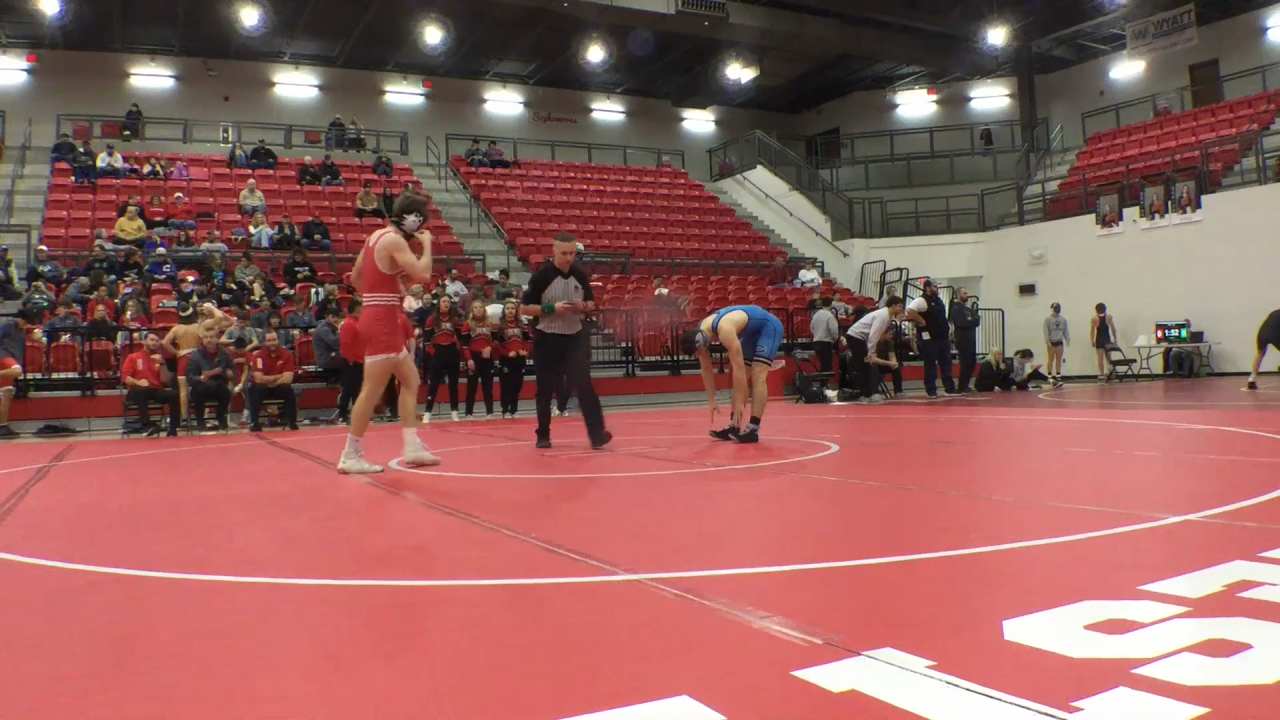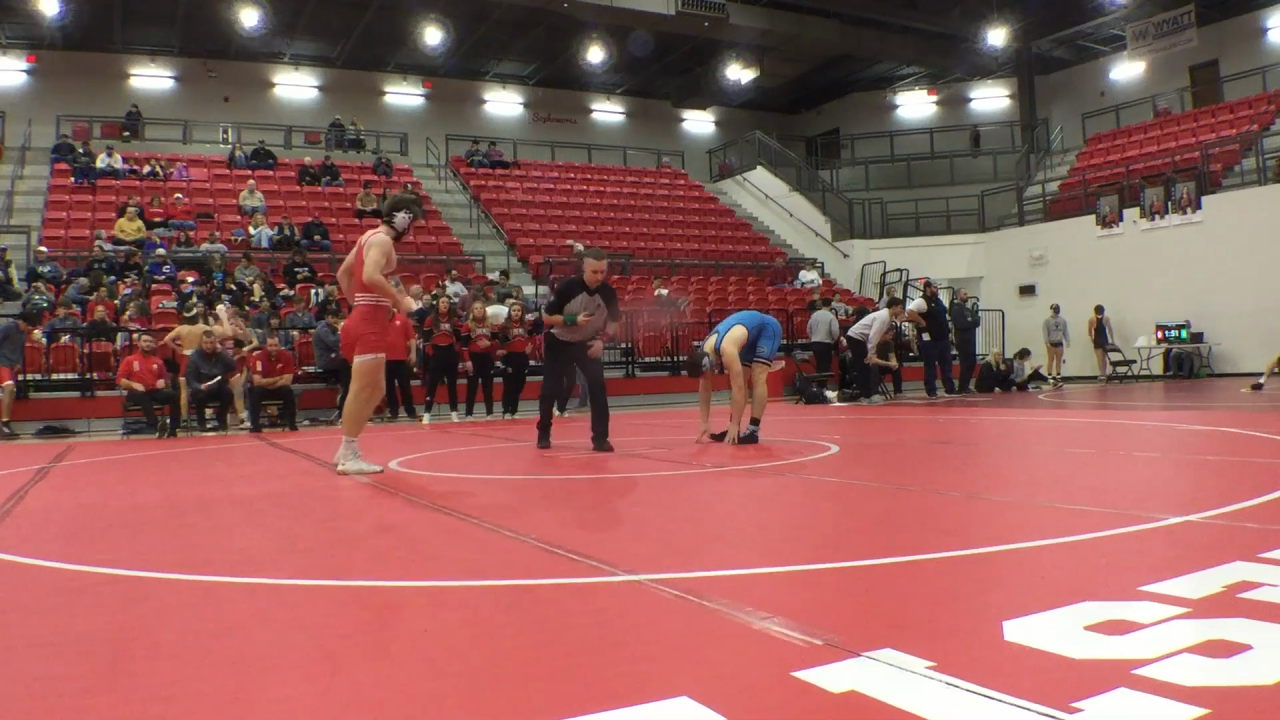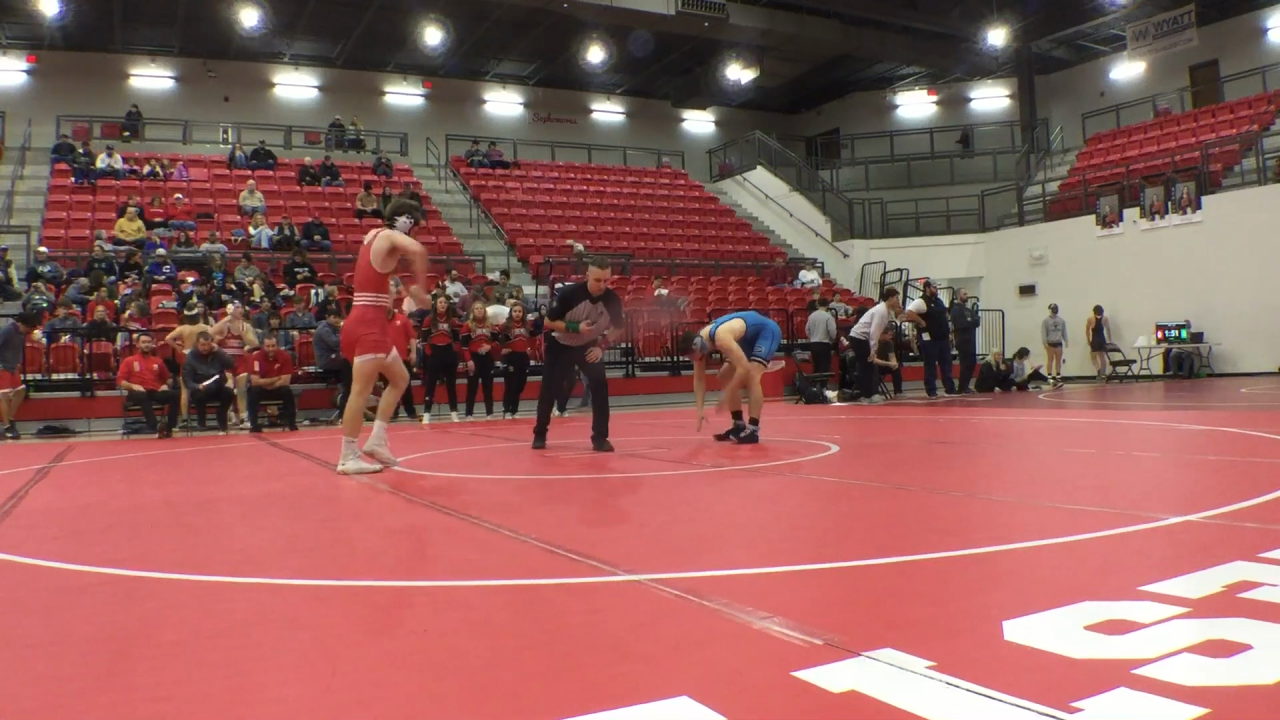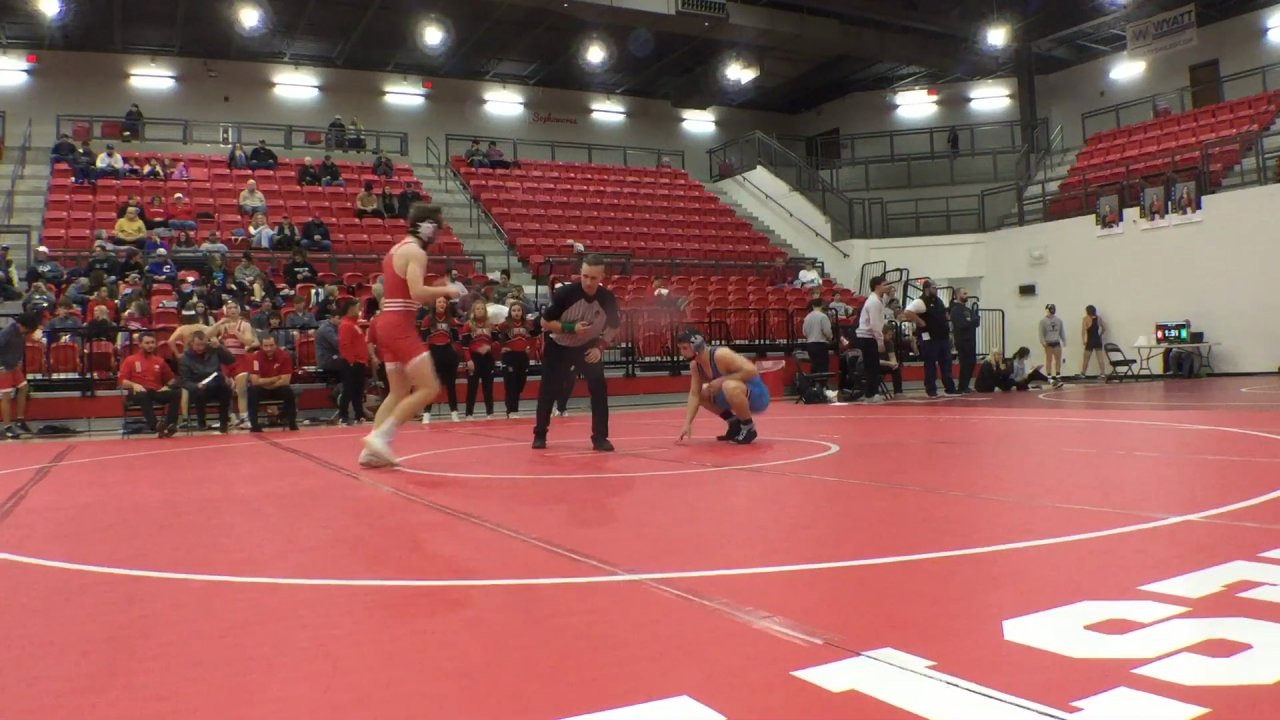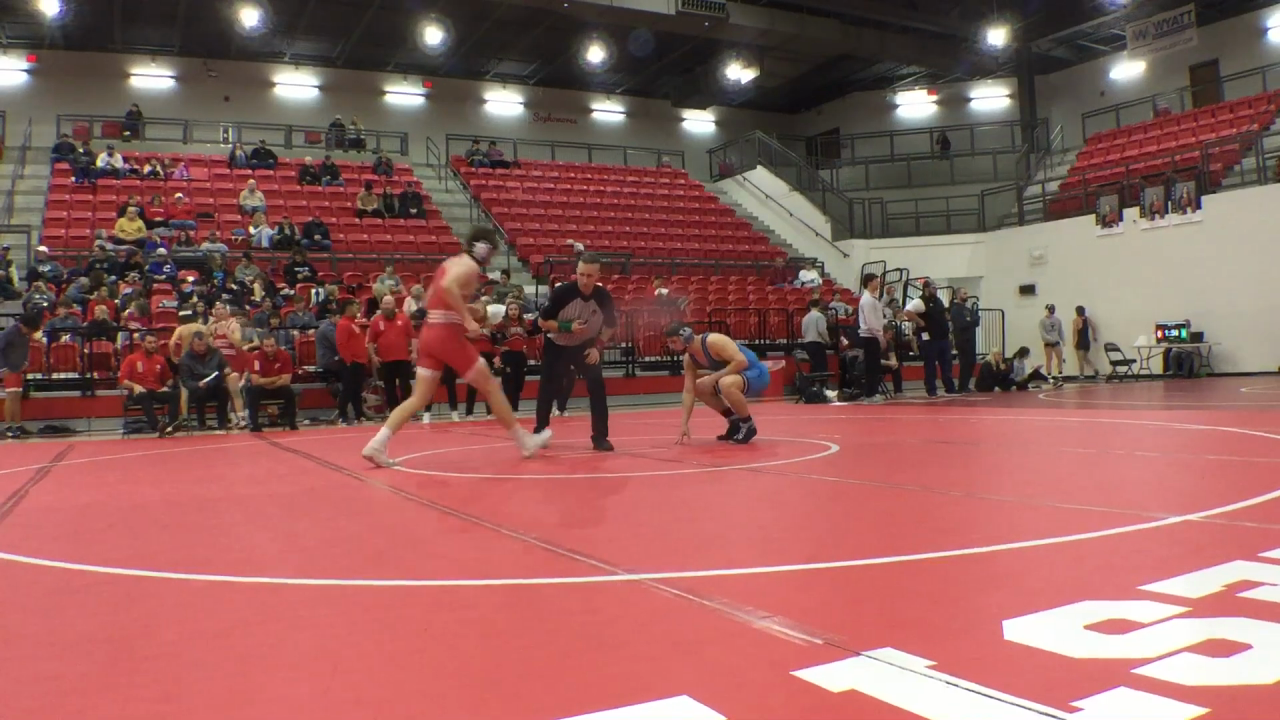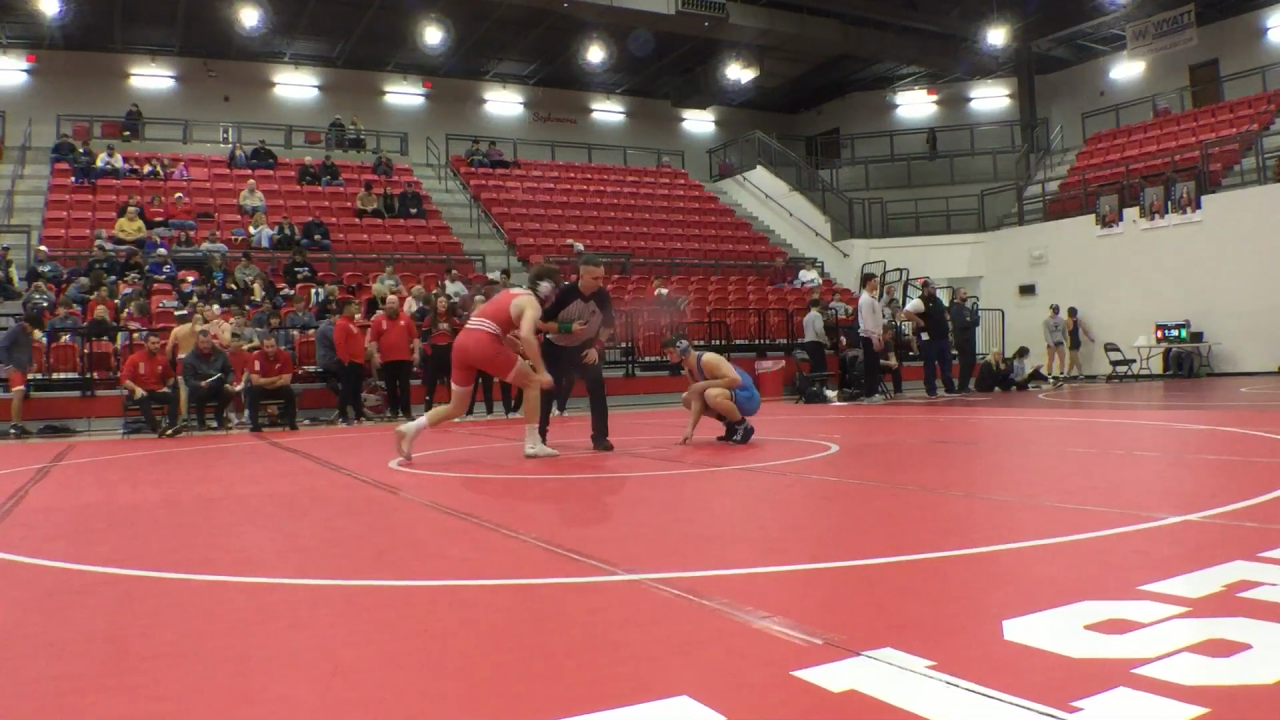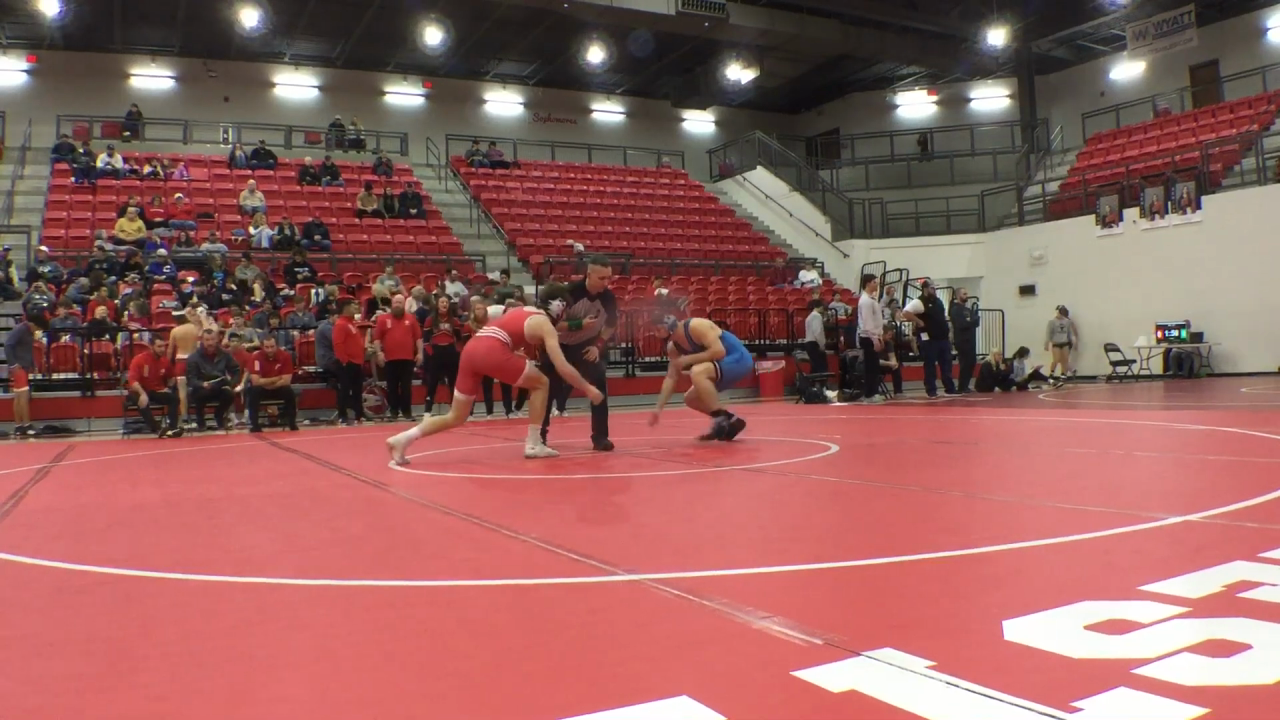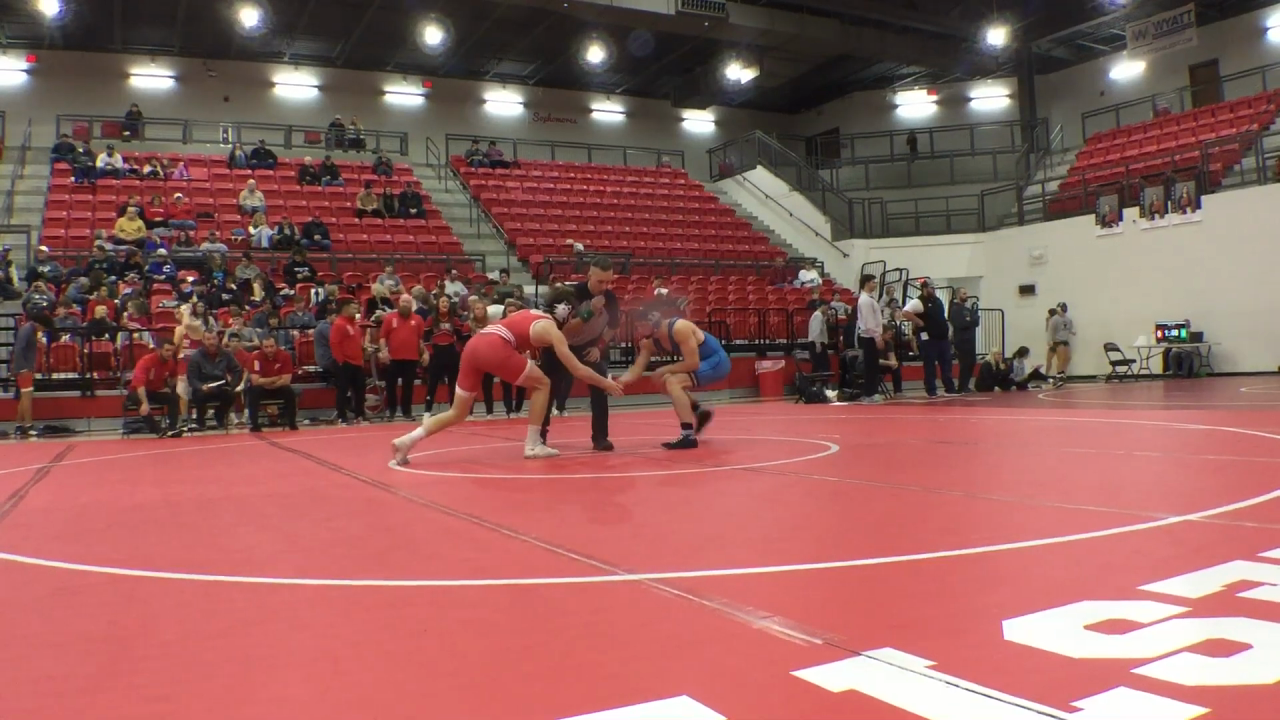
dt=0.3s
person 1, frame 1
left shoulder: (376, 237)
right shoulder: (394, 240)
left elbow: (355, 277)
right elbow: (422, 275)
right wrist: (427, 245)
left hip: (376, 318)
right hip: (381, 321)
left knee: (411, 382)
right knee: (372, 390)
left ankle: (413, 447)
right ankle: (350, 456)
person 1, frame 2
left shoulder: (369, 237)
right shoulder: (383, 240)
left elbow: (343, 273)
right elbow: (370, 277)
right wrist: (399, 299)
left hip: (364, 318)
right hip: (370, 321)
left knee: (374, 390)
right knee: (361, 390)
left ankle: (346, 451)
right ankle: (349, 458)
person 1, frame 3
left shoulder: (374, 235)
right shoulder: (390, 237)
right elbow: (417, 250)
right wrist: (420, 286)
left hip: (367, 320)
right hip: (370, 322)
left knee: (400, 379)
right knee: (361, 390)
left ankle: (377, 441)
right ankle: (349, 457)
person 1, frame 4
left shoulder: (399, 249)
right shoulder: (416, 252)
right elbow: (418, 293)
left wrist: (435, 292)
right wrist: (445, 291)
left hip: (387, 323)
right hip: (399, 325)
left knee: (399, 392)
right knee: (428, 390)
left ankle: (375, 450)
right ankle: (378, 435)
person 1, frame 5
left shoulder: (451, 263)
right shoulder: (470, 267)
left elbow: (431, 299)
right elbow: (447, 286)
right wrist: (466, 318)
left hip: (430, 334)
right hip: (448, 336)
left knee: (419, 398)
right knee: (492, 387)
left ankle: (377, 444)
right ankle: (525, 442)
person 1, frame 6
left shoulder: (511, 293)
right shoulder: (533, 304)
right elbow: (526, 336)
left wrist: (507, 337)
right wrist: (543, 372)
left hip: (462, 341)
right hip: (483, 344)
left knee: (456, 408)
right knee: (532, 381)
left ankle: (411, 428)
right ankle: (533, 443)
person 1, frame 7
left shoulder: (522, 310)
right shoulder: (546, 325)
right elbow: (563, 367)
left wrist: (516, 355)
right wrist: (587, 389)
left hip: (471, 349)
right hip: (492, 352)
left knee: (456, 418)
right knee: (541, 384)
left ankle: (402, 439)
right ankle: (533, 444)
person 1, frame 8
left shoulder: (529, 314)
right shoulder: (552, 330)
right elbow: (577, 370)
right wrist: (607, 383)
left hip: (473, 346)
right hip: (493, 349)
left knee: (457, 414)
right knee: (541, 384)
left ankle: (407, 441)
right ankle: (533, 445)
person 2, frame 1
left shoulder: (580, 275)
right shoulder: (541, 276)
left elbow: (591, 304)
right elbow: (525, 308)
left wrist: (582, 306)
right wrist: (552, 308)
left hip: (575, 336)
right hip: (547, 338)
left knee: (584, 384)
right knee: (545, 388)
left ankle: (597, 431)
right ankle: (543, 434)
person 2, frame 2
left shoulder: (608, 292)
right shoulder: (566, 287)
left elbow: (614, 320)
right elbow: (546, 317)
left wrist: (602, 338)
right wrist: (573, 320)
left hip: (588, 343)
right hip: (559, 342)
left knee: (597, 385)
right knee: (551, 388)
left ankle: (600, 437)
right ankle: (544, 432)
person 2, frame 3
left shoulder: (611, 299)
right shoulder: (569, 293)
left elbow: (618, 327)
right elbow: (548, 322)
left wrist: (601, 346)
right wrist: (576, 327)
left hip: (589, 346)
right hip: (560, 345)
left knee: (599, 386)
right knee: (550, 389)
left ankle: (600, 437)
right ankle: (540, 434)
person 2, frame 4
left shoulder: (607, 298)
right shoulder: (565, 293)
left elbow: (614, 326)
right elbow: (545, 322)
left wrist: (600, 347)
right wrist: (571, 328)
left hip: (587, 347)
right hip: (558, 347)
left knee: (599, 386)
right knee: (549, 390)
left ankle: (600, 437)
right ankle: (540, 434)
person 2, frame 5
left shoulder: (603, 297)
right shoulder: (562, 292)
left elbow: (611, 326)
right elbow: (542, 321)
left wrist: (597, 346)
right wrist: (568, 327)
left hip: (586, 346)
right hip: (557, 346)
left knee: (597, 387)
right knee: (548, 389)
left ankle: (600, 437)
right ankle: (540, 433)
person 2, frame 6
left shoulder: (603, 296)
right shoulder: (562, 294)
left elbow: (608, 326)
right elbow: (541, 323)
left wrist: (596, 347)
right wrist: (568, 329)
left hip: (585, 347)
right hip: (556, 347)
left knee: (597, 386)
right knee: (547, 390)
left ankle: (600, 437)
right ankle: (539, 434)
person 2, frame 7
left shoulder: (608, 297)
right shoulder: (569, 292)
left elbow: (611, 325)
left wrist: (598, 345)
right wrist: (578, 325)
left hip: (587, 346)
right hip: (559, 345)
left knee: (599, 384)
right knee: (549, 389)
left ankle: (600, 437)
right ankle: (539, 434)
person 2, frame 8
left shoulder: (610, 298)
right shoulder: (572, 293)
left elbow: (613, 326)
right elbow: (563, 327)
left wrist: (599, 346)
right wrist: (589, 312)
left hip: (589, 346)
left knee: (600, 386)
right knee: (549, 389)
left ankle: (600, 437)
right ankle: (539, 434)
